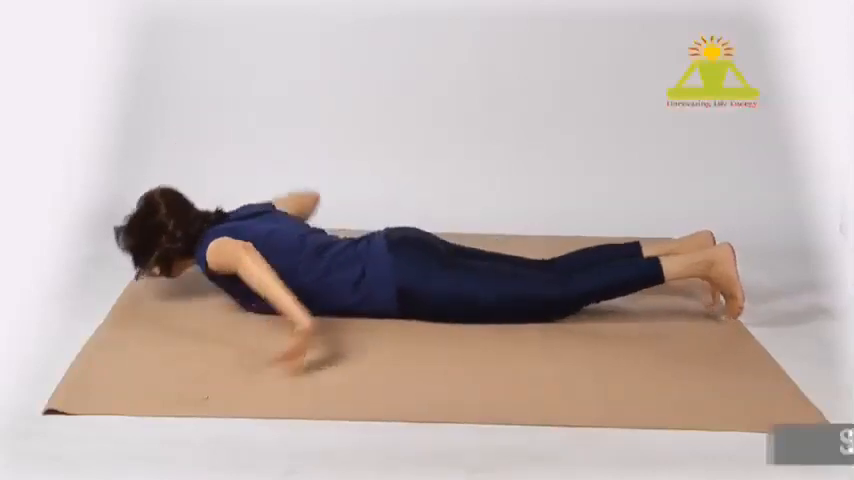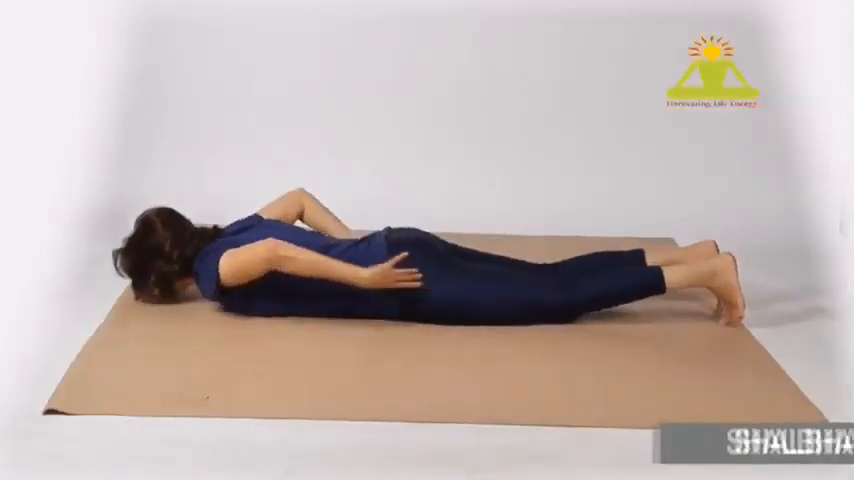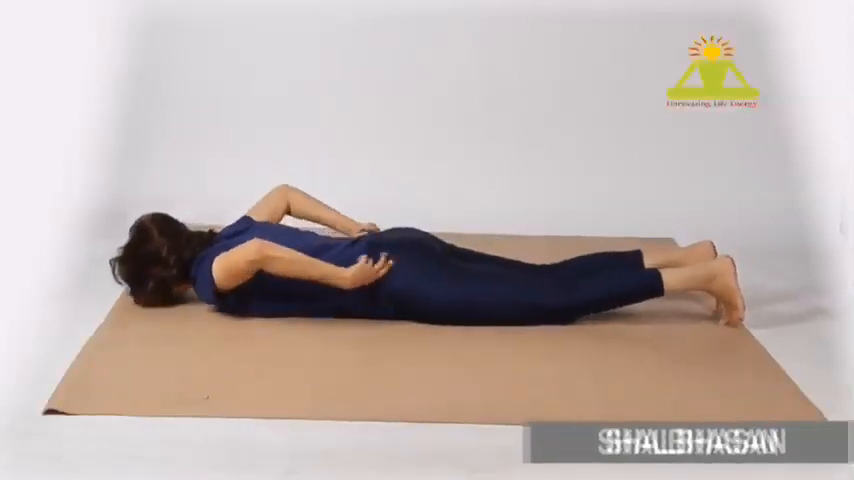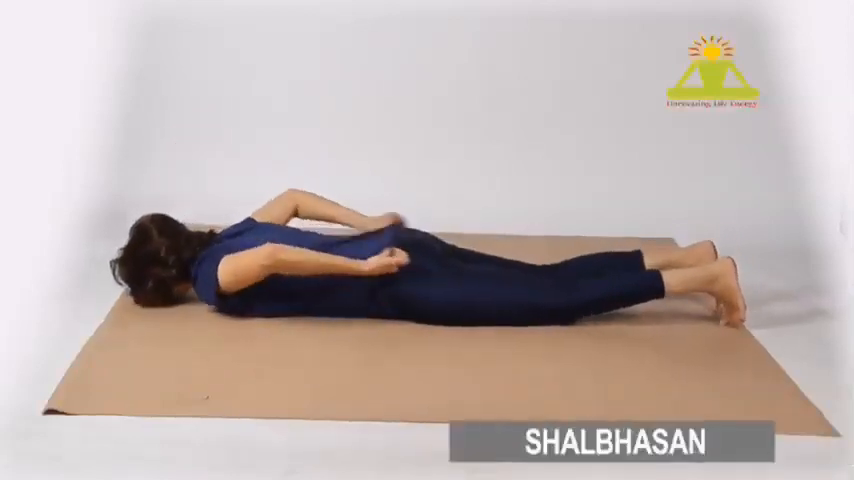
dt=0.3s
person 1, frame 1
left shoulder: (212, 248)
right shoulder: (237, 218)
left elbow: (247, 257)
right elbow: (307, 198)
left wrist: (300, 319)
left hip: (401, 283)
right hip: (402, 249)
left knee: (552, 292)
right knee: (550, 274)
left ankle: (701, 262)
right ankle: (686, 245)
person 1, frame 2
left shoulder: (215, 273)
right shoulder: (231, 235)
left elbow: (274, 252)
right elbow: (298, 200)
left wrist: (363, 279)
left hip: (405, 282)
right hip: (399, 248)
left knee: (558, 299)
right knee: (552, 279)
left ankle: (706, 274)
right ankle: (690, 253)
person 1, frame 3
left shoulder: (212, 278)
right shoulder: (227, 237)
left elbow: (259, 254)
right elbow: (284, 193)
left wrist: (344, 277)
left hip: (404, 288)
right hip: (399, 249)
left knee: (554, 300)
right knee: (550, 280)
left ankle: (706, 277)
right ankle: (690, 256)
person 1, frame 4
left shoulder: (213, 278)
right shoulder: (229, 238)
left elbow: (273, 257)
right elbow: (295, 197)
left wrist: (364, 266)
right wrist: (374, 226)
left hip: (402, 285)
right hip: (402, 254)
left knee: (557, 302)
right knee: (552, 281)
left ankle: (708, 277)
right ankle: (689, 255)
